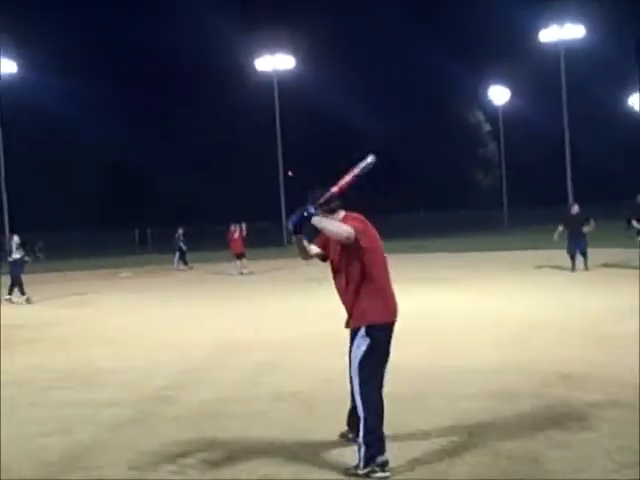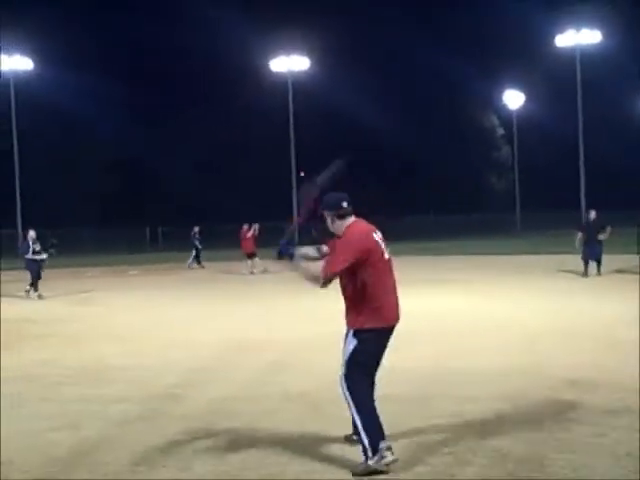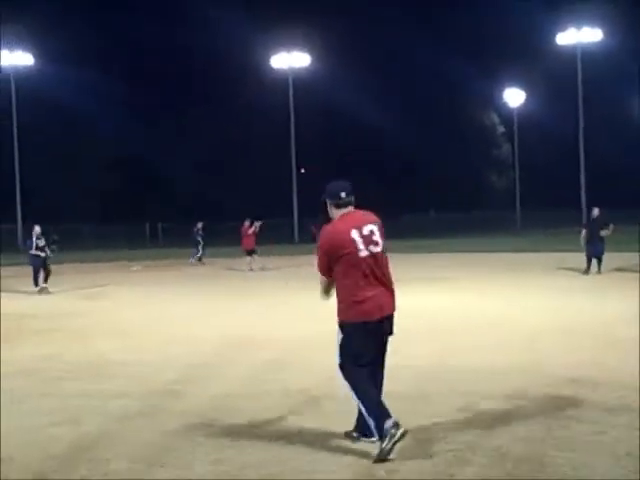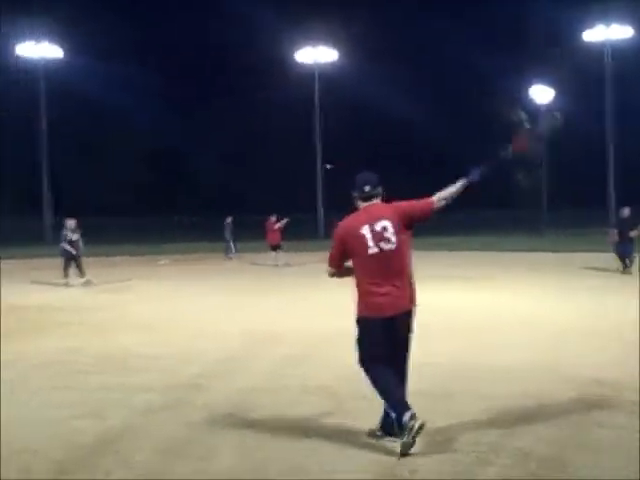
dt=0.2s
person 1, frame 1
left shoulder: (354, 223)
right shoulder: (335, 233)
left elbow: (344, 234)
right elbow: (310, 253)
left wrist: (312, 219)
right wrist: (299, 233)
left hip: (373, 316)
right hip: (367, 315)
left knee: (365, 383)
right knee: (363, 377)
right ankle: (358, 429)
person 1, frame 2
left shoulder: (351, 238)
right shoulder: (365, 230)
left elbow: (323, 276)
right elbow: (333, 253)
left wrist: (295, 259)
right wrist: (303, 252)
left hip: (367, 320)
right hip: (386, 317)
left knee: (354, 380)
right knee: (364, 375)
left ankle: (378, 449)
right ankle: (363, 431)
person 1, frame 3
left shoulder: (328, 234)
right shoulder: (371, 220)
left elbow: (327, 279)
left wrist: (328, 287)
left hip: (356, 314)
right hip: (384, 309)
left knee: (354, 369)
right knee: (372, 368)
left ankle: (385, 423)
right ankle: (365, 426)
person 1, frame 4
left shoulder: (345, 227)
right shoulder: (398, 212)
left elbow: (335, 269)
right elbow: (436, 201)
right wrist: (466, 181)
left hip: (371, 311)
right hip: (402, 307)
left knee: (375, 365)
right knee: (396, 366)
left ankle: (406, 417)
right ankle: (390, 424)
